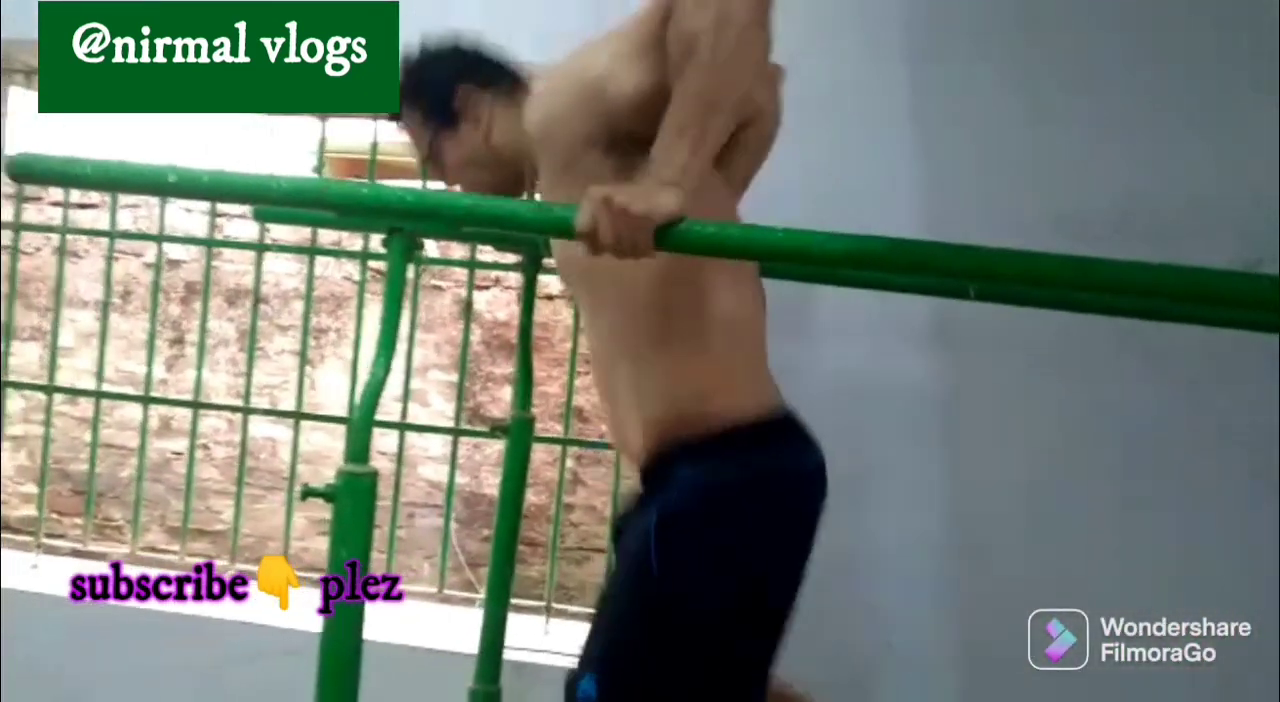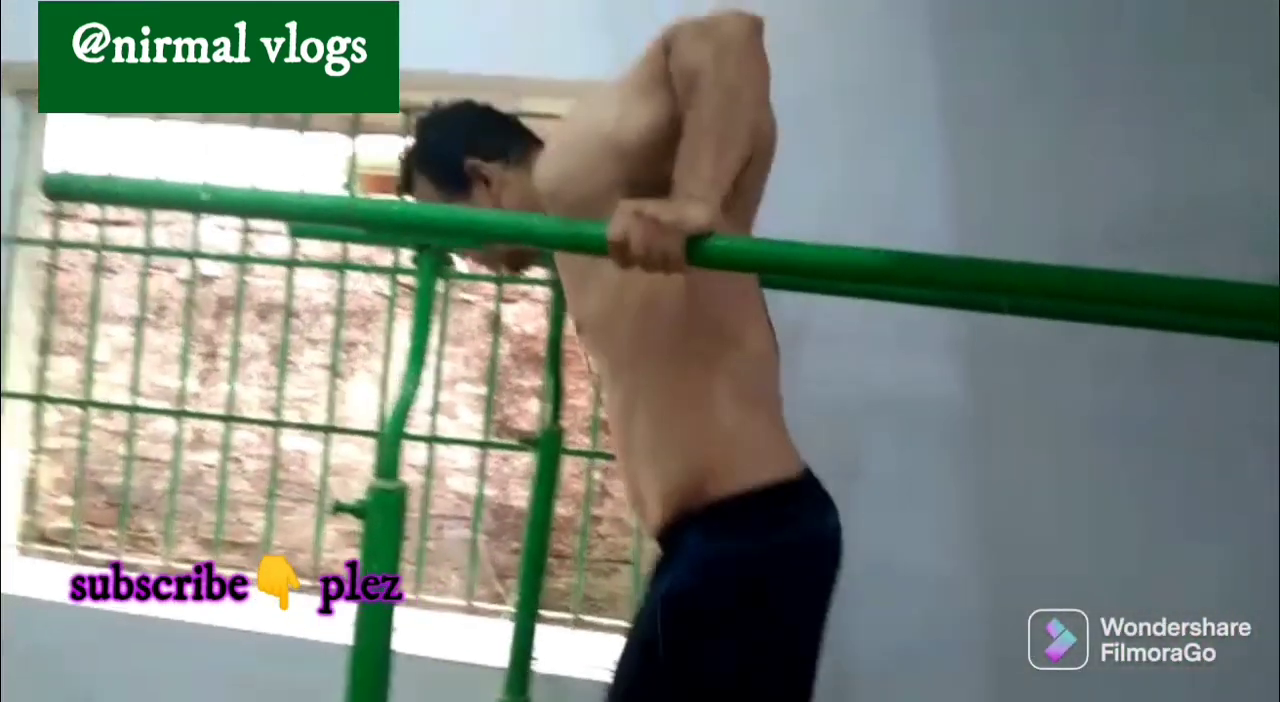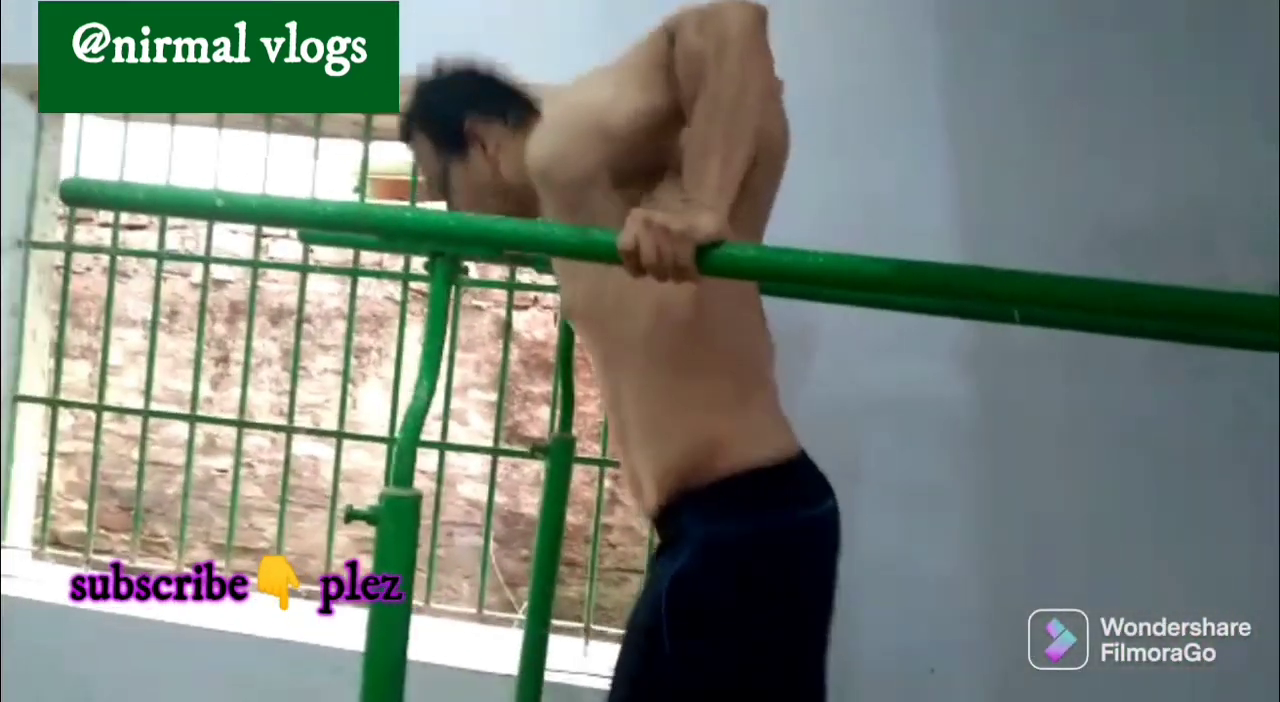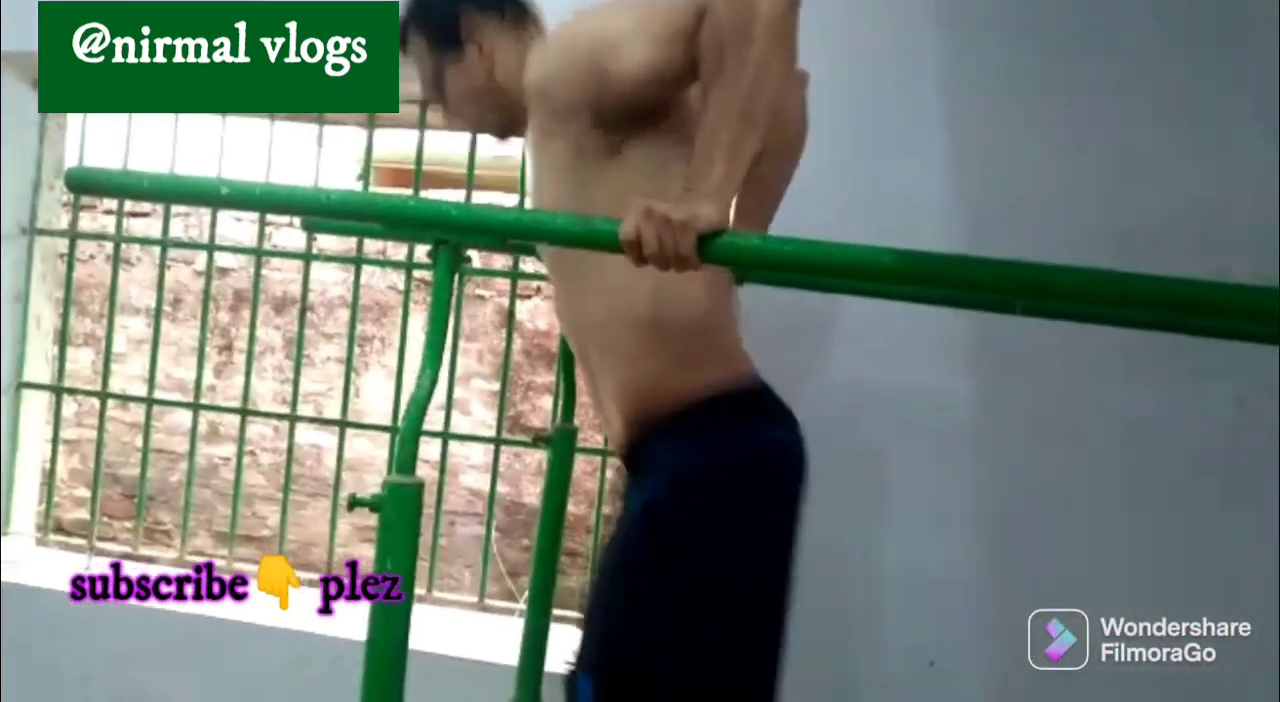
dt=0.1s
person 1, frame 1
left shoulder: (564, 108)
right shoulder: (588, 142)
right elbow: (760, 83)
left wrist: (668, 185)
left hip: (722, 483)
right hip: (745, 474)
person 1, frame 2
left shoulder: (578, 173)
right shoulder: (598, 187)
left elbow: (726, 39)
right elbow: (746, 108)
left wrist: (696, 205)
left hip: (740, 542)
right hip: (760, 527)
person 1, frame 3
left shoulder: (567, 147)
right shoulder: (601, 169)
right elbow: (759, 96)
left wrist: (702, 210)
left hip: (739, 529)
right hip: (748, 516)
person 1, frame 4
left shoulder: (566, 65)
right shoulder: (583, 108)
right elbow: (782, 87)
left wrist: (703, 198)
right wrist: (739, 229)
left hip: (701, 464)
right hip: (718, 449)
